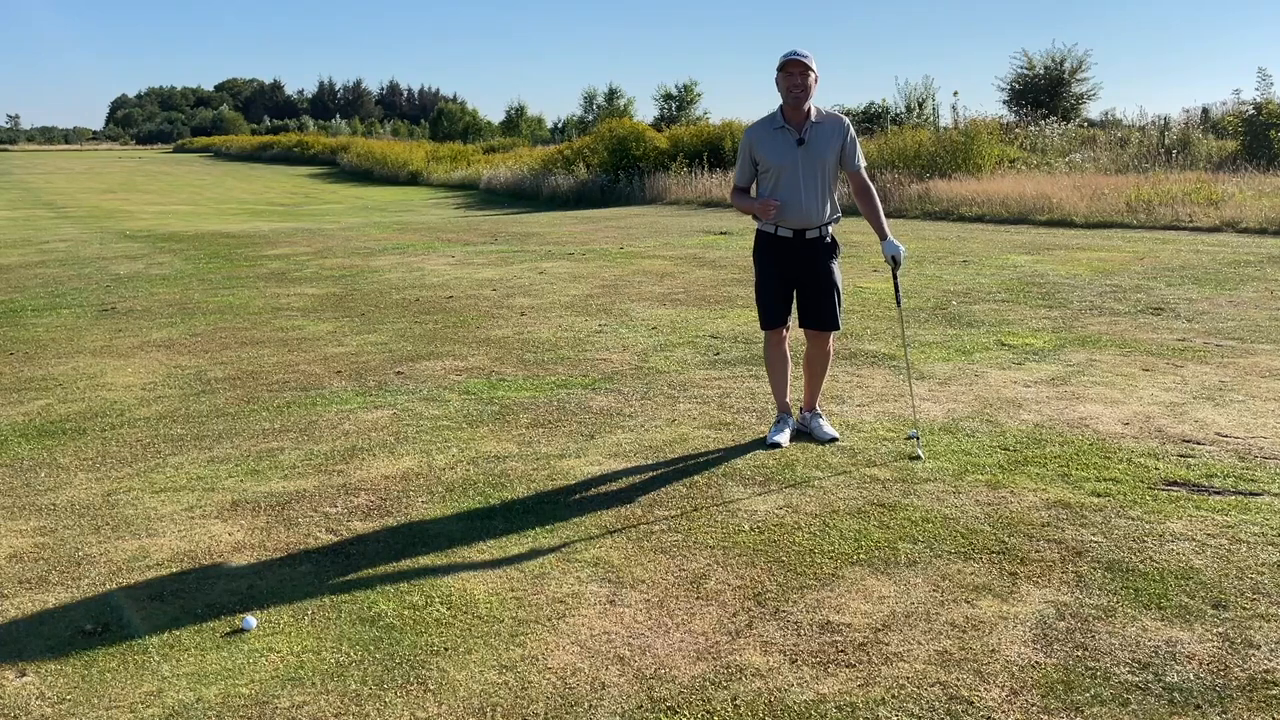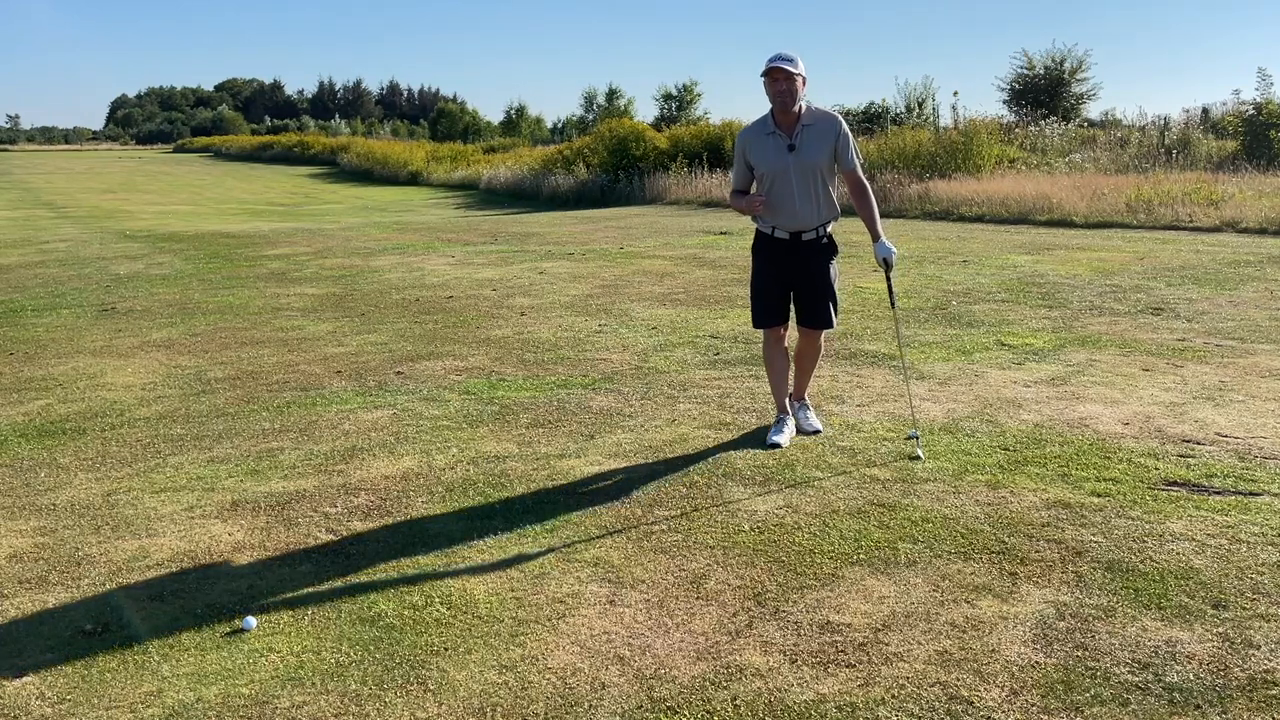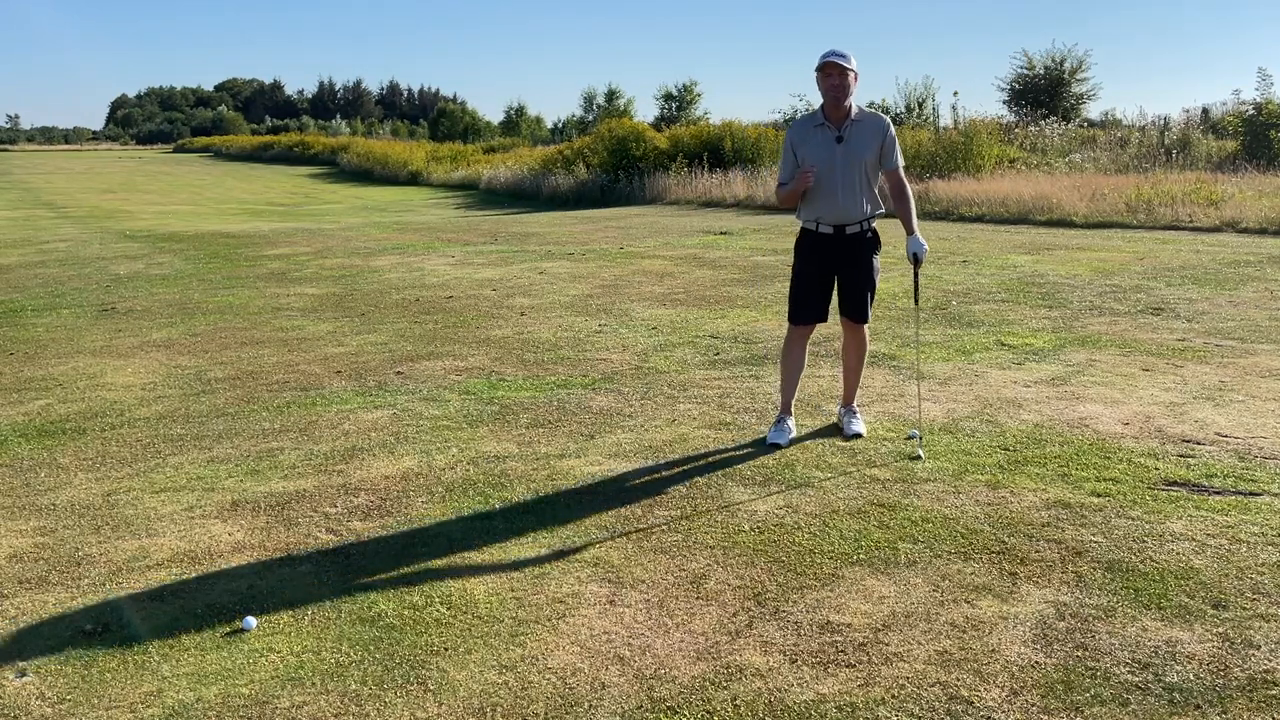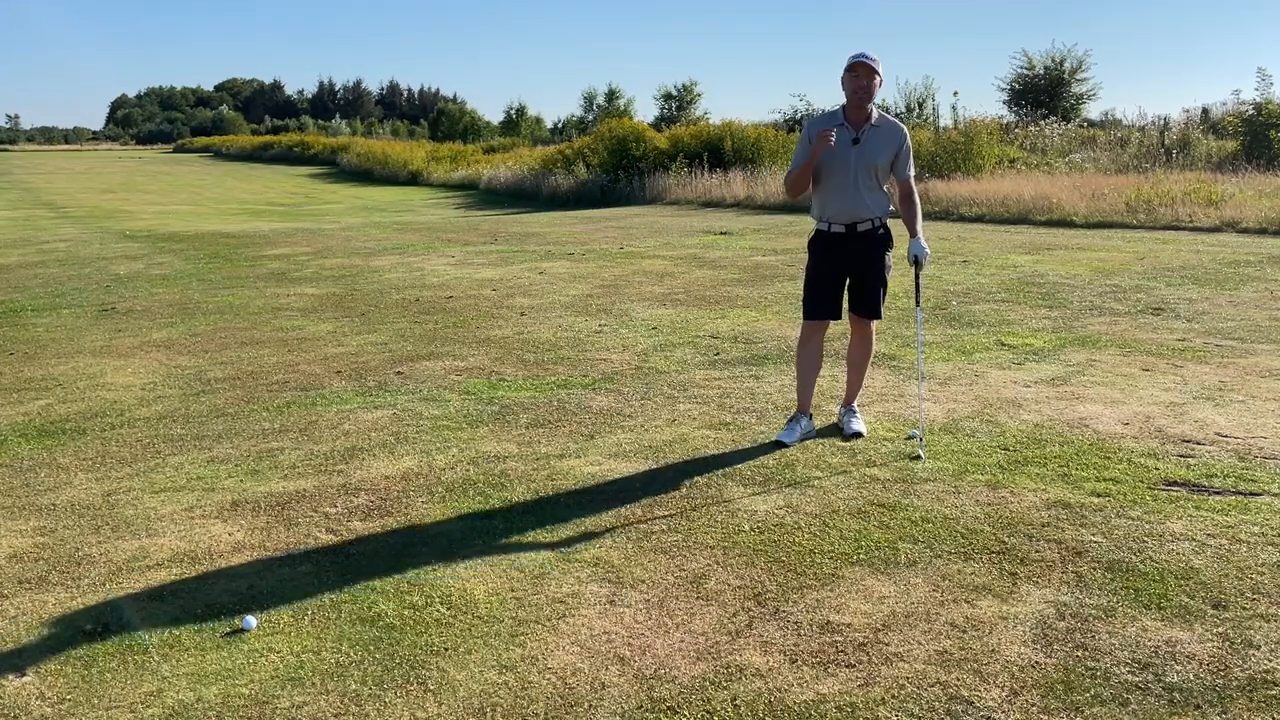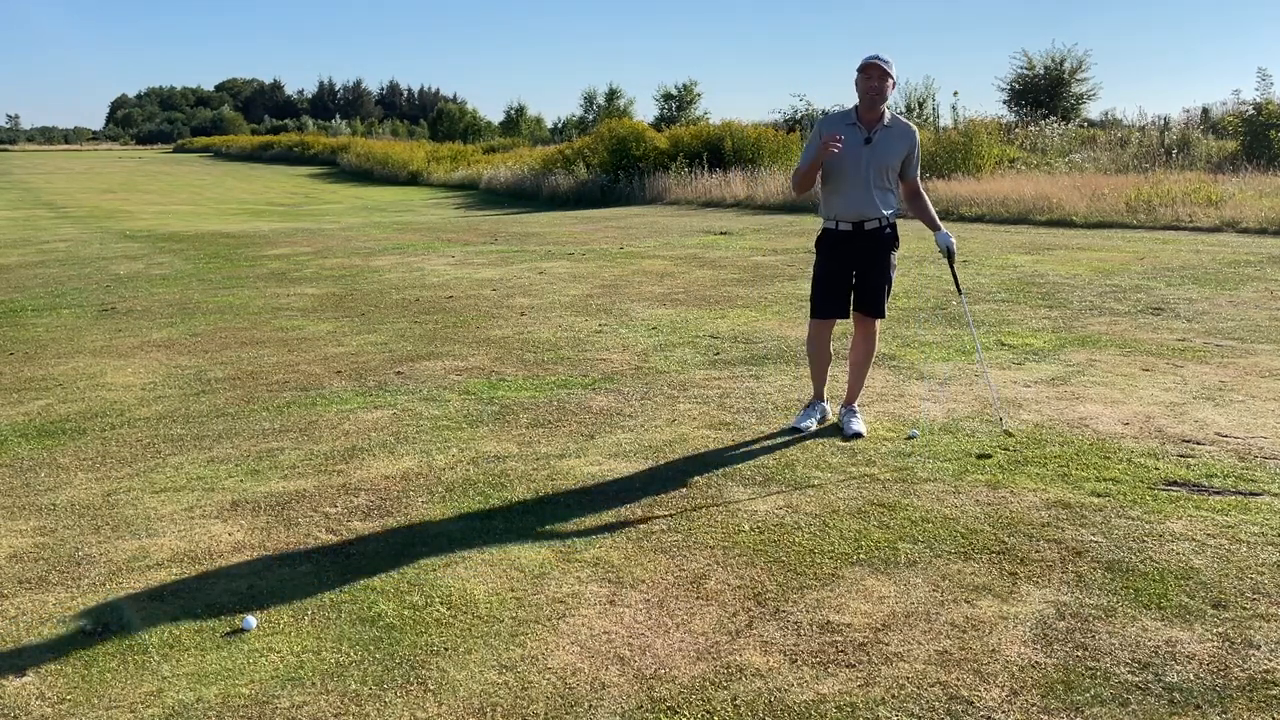
dt=1s
person 1, frame 1
left shoulder: (838, 127)
right shoulder: (756, 134)
left elbow: (861, 185)
right elbow: (738, 193)
left wrist: (886, 238)
right wrist: (753, 205)
left hip: (819, 244)
right hip: (773, 245)
left knee: (821, 334)
right knee: (775, 332)
left ankle: (811, 411)
right ankle: (784, 416)
person 1, frame 2
left shoulder: (832, 126)
right shoulder: (749, 137)
left elbow: (857, 184)
right elbow: (737, 192)
left wrist: (878, 239)
right wrist: (747, 204)
left hip: (817, 244)
right hip: (771, 245)
left knee: (813, 330)
right knee: (774, 331)
left ankle: (800, 398)
right ankle: (783, 416)
person 1, frame 3
left shoulder: (879, 126)
right shoulder: (798, 131)
left elbow: (897, 183)
right elbow: (782, 198)
left wrist: (913, 234)
right wrist: (797, 186)
left hip: (860, 239)
right hip: (814, 239)
left knee: (855, 326)
right knee: (799, 328)
left ankle: (849, 407)
right ankle: (786, 416)
person 1, frame 4
left shoulder: (895, 133)
right shoulder: (816, 127)
left elbow: (907, 191)
right elbow: (792, 189)
left wrist: (916, 237)
right wrist: (816, 153)
left hip: (872, 238)
right hip: (828, 238)
left knee: (864, 324)
right knee: (813, 325)
left ankle: (850, 407)
right ankle: (802, 416)
person 1, frame 5
left shoulder: (906, 133)
right shoulder: (828, 126)
left elbow: (912, 191)
right elbow: (798, 186)
left wrist: (939, 230)
right wrist: (819, 156)
left hip: (879, 238)
right hip: (836, 237)
left knee: (867, 324)
right knee: (821, 324)
left ankle: (850, 406)
right ankle: (819, 399)
